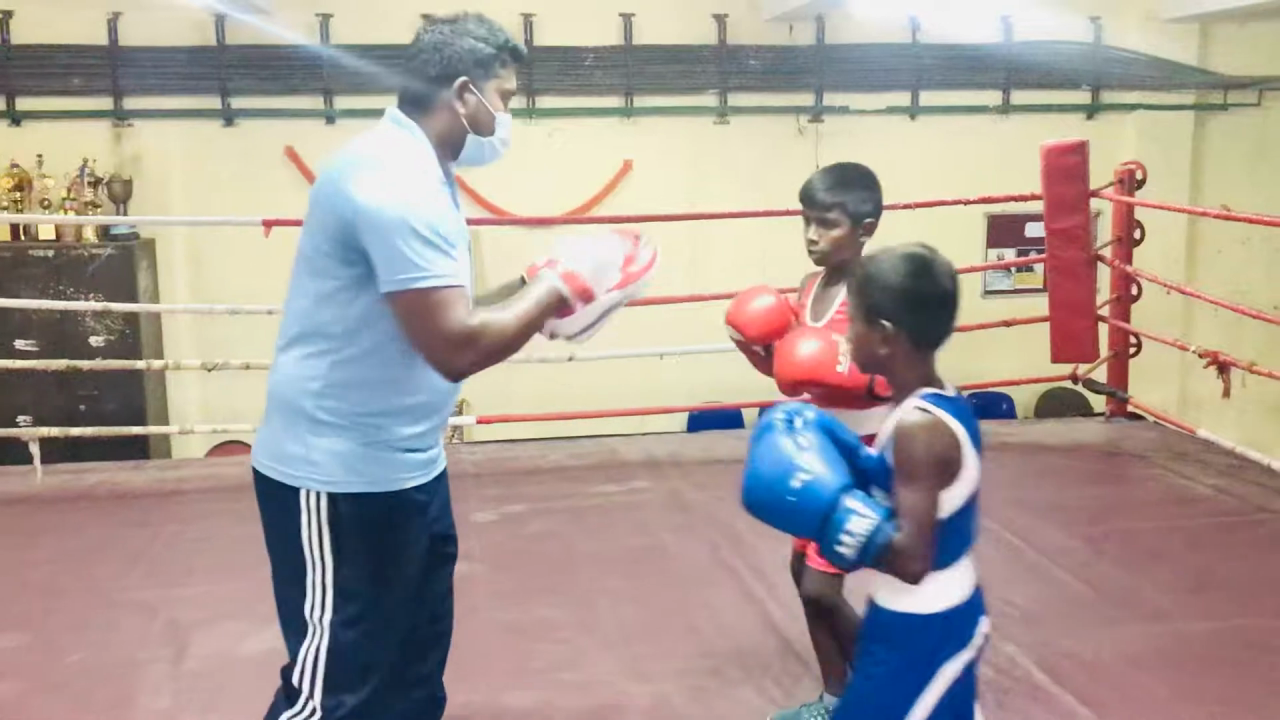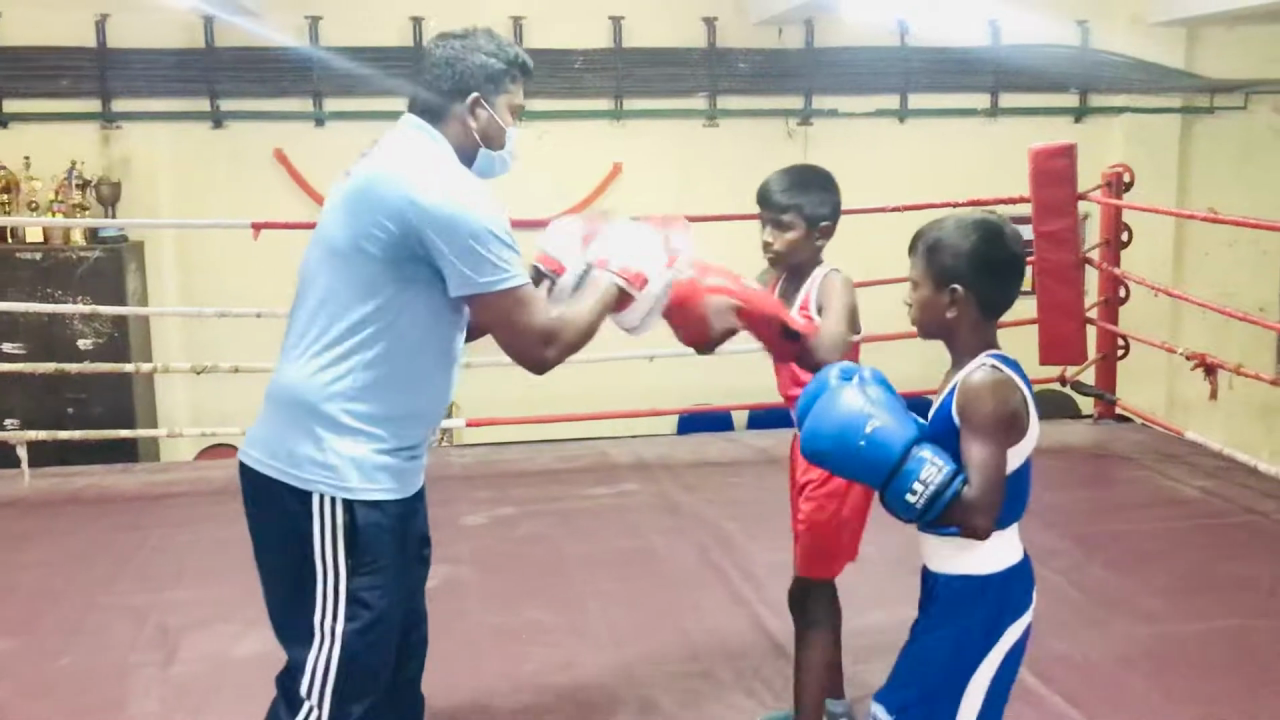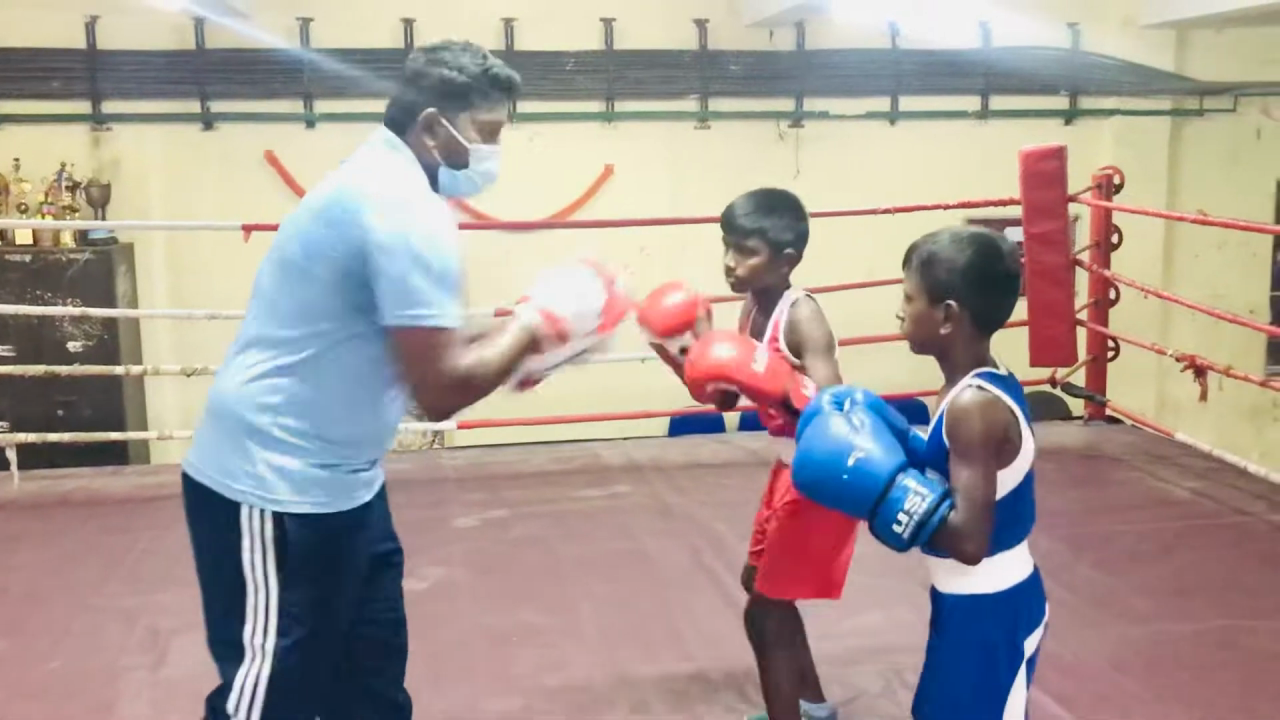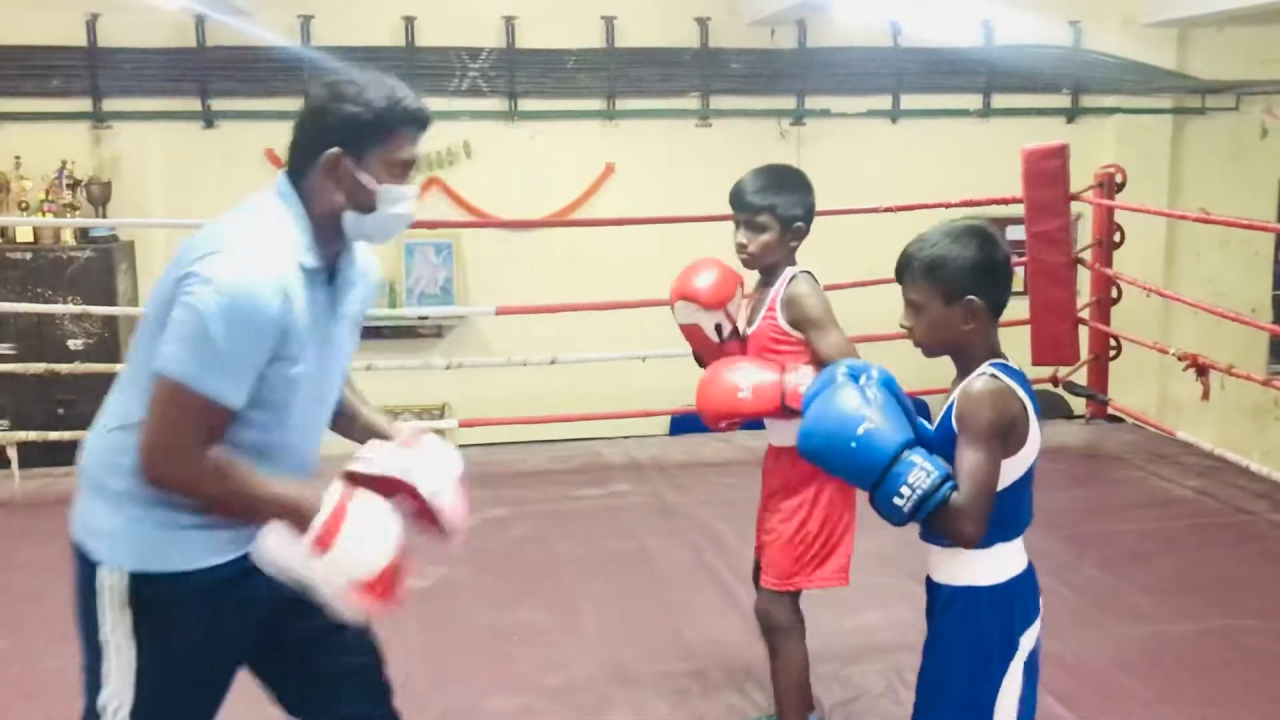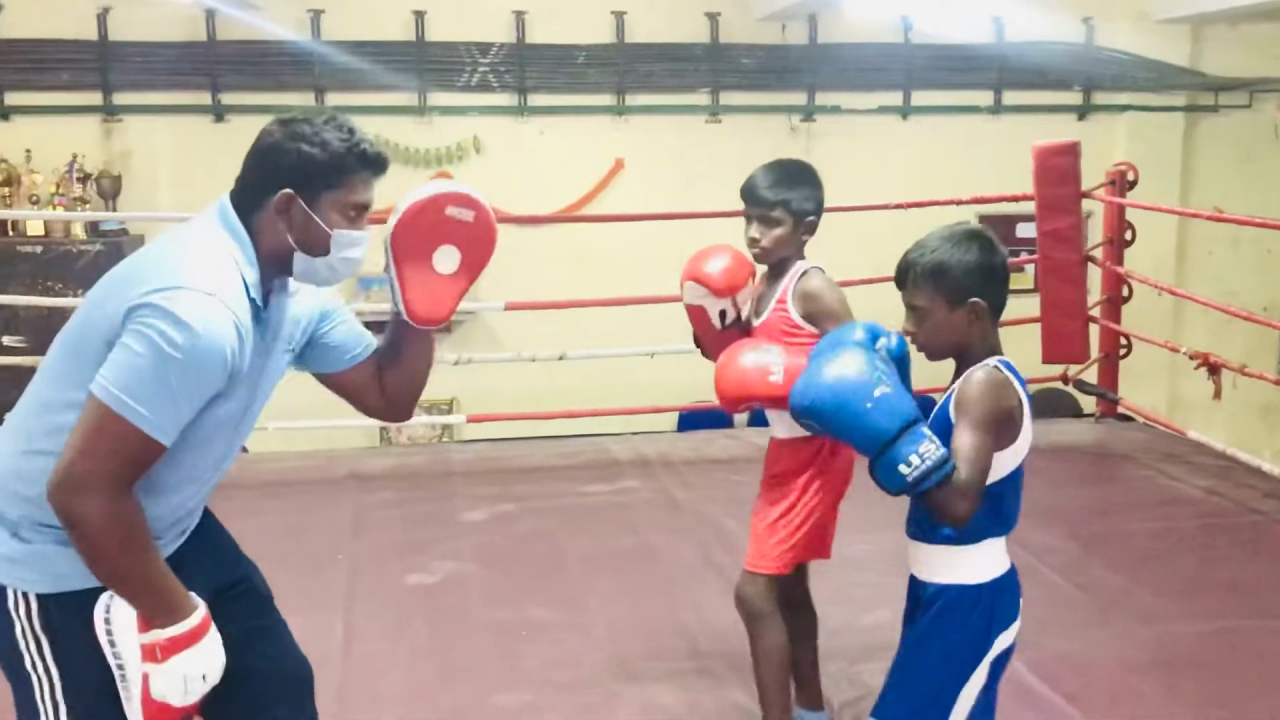
dt=0.3s
person 1, frame 1
left shoulder: (427, 181)
right shoulder: (390, 180)
right elbow: (455, 346)
left wrist: (539, 288)
right wrist: (560, 286)
left hip: (410, 472)
right hip: (341, 480)
person 1, frame 2
left shoulder: (403, 170)
right shoulder: (444, 191)
right elbow: (538, 344)
left wrist: (533, 280)
right wrist: (615, 284)
left hip: (365, 473)
right hip: (331, 479)
person 1, frame 3
left shoulder: (380, 187)
right shoulder: (406, 212)
right elbow: (441, 387)
left wrist: (515, 327)
right wrist: (535, 325)
left hip: (336, 486)
right hip: (273, 493)
person 1, frame 4
left shoulder: (350, 260)
right shoulder: (245, 275)
right elbow: (166, 459)
left wrist: (386, 437)
right wrist: (314, 513)
left hip: (261, 534)
right hip: (158, 546)
person 1, frame 5
left shoulder: (295, 291)
right shoulder: (199, 308)
left elbow: (386, 398)
right elbow: (83, 491)
right wrist: (170, 616)
left hip: (170, 532)
right hip: (60, 561)
person 2, frame 1
right shoulder: (809, 285)
right elbow: (795, 376)
left wrist: (850, 370)
right wrist: (759, 347)
left hip: (863, 450)
left knee: (821, 588)
right knee: (801, 571)
person 2, frame 2
left shoulder: (834, 287)
right shoulder: (777, 279)
left elbow: (831, 366)
right elbow: (708, 336)
left wrist: (770, 316)
right wrist: (682, 304)
left knee: (809, 589)
right knee: (813, 580)
person 2, frame 3
left shoulder: (803, 318)
right shoulder: (751, 308)
right elbow: (724, 396)
left wrist: (768, 381)
right wrist: (684, 355)
right hip: (791, 470)
left knee: (765, 612)
right knee: (759, 583)
person 2, frame 4
left shoulder: (799, 293)
right shoulder: (759, 294)
right elbow: (745, 372)
left wrist: (774, 389)
right wrist: (714, 336)
left hip: (813, 463)
right hip: (784, 458)
left knee: (774, 606)
right knee: (773, 590)
person 2, frame 5
left shoulder: (813, 287)
right shoulder: (762, 285)
right elbow: (745, 365)
right wrist: (717, 324)
left hip: (815, 454)
right hip: (787, 450)
left knee: (755, 594)
right knee: (787, 585)
person 3, frame 1
left shoulder: (918, 426)
right shoulder: (943, 406)
left elbow: (913, 559)
left wrist: (825, 506)
right wrist: (854, 464)
left hip: (923, 629)
right hip: (950, 613)
person 3, frame 2
left shoulder: (985, 386)
right shoulder: (981, 374)
left elbow: (979, 515)
left wrist: (893, 457)
right wrist: (895, 430)
left hip: (981, 596)
right hip: (963, 588)
person 3, frame 3
left shoulder: (974, 406)
right shoulder: (984, 389)
left elbow: (970, 539)
left wrist: (882, 484)
right wrist: (897, 446)
left hip: (989, 612)
right hip: (973, 605)
person 3, frame 4
left shoulder: (985, 395)
right shoulder: (987, 383)
left elbow: (966, 523)
left wrist: (885, 459)
right wrist: (896, 431)
left hip: (984, 606)
right hip: (968, 598)
person 3, frame 5
left shoulder: (986, 386)
right shoulder: (976, 380)
left elbow: (959, 501)
right elbow: (941, 467)
left wrist: (887, 431)
right wrist: (889, 407)
left hip: (967, 603)
right hip: (949, 594)
